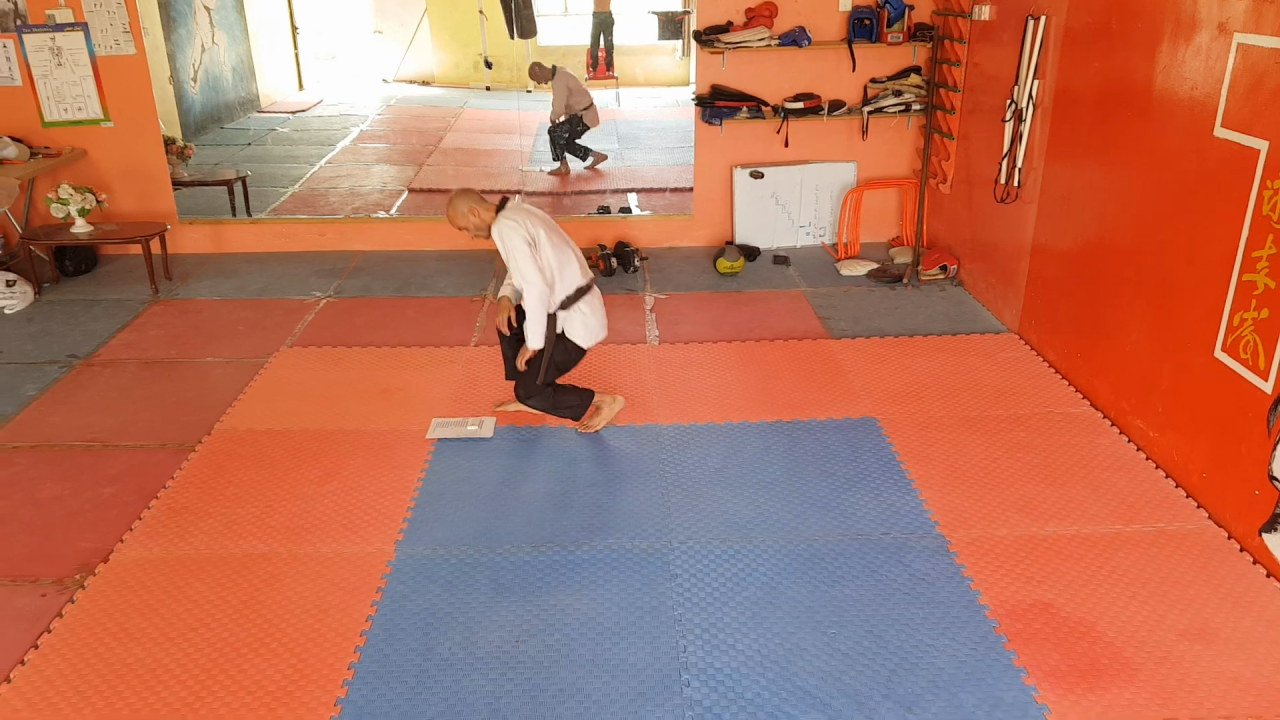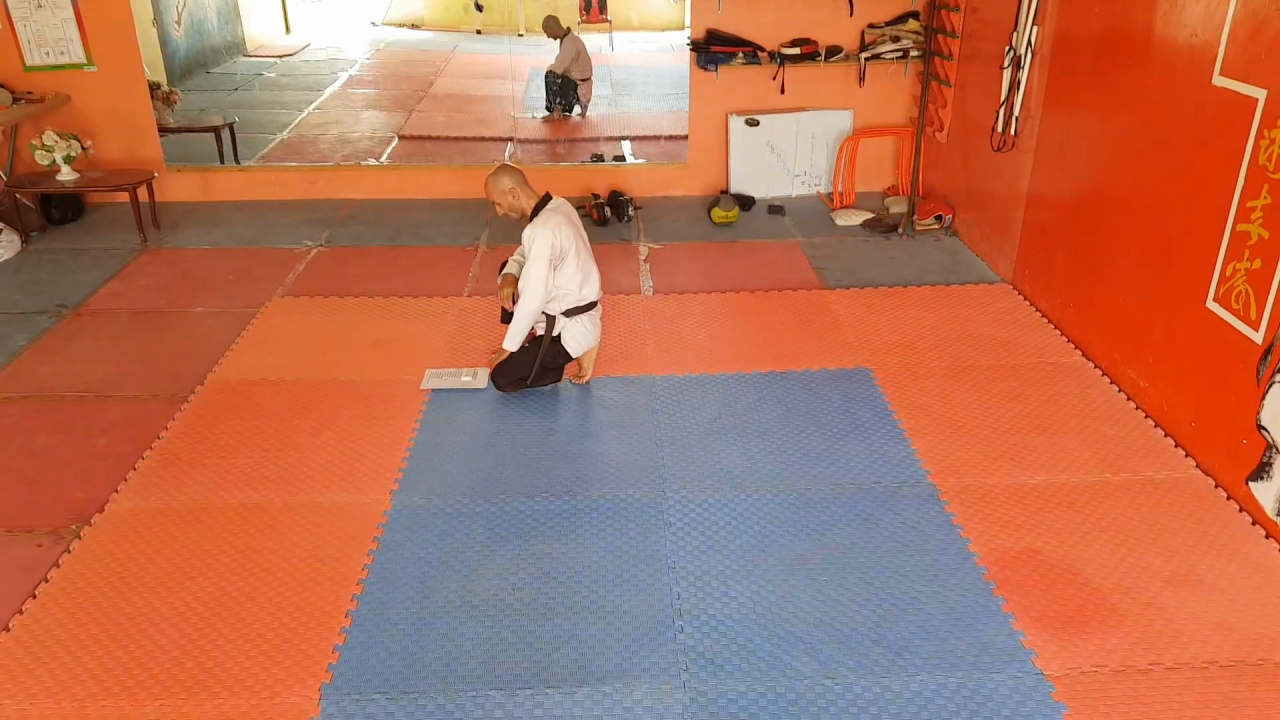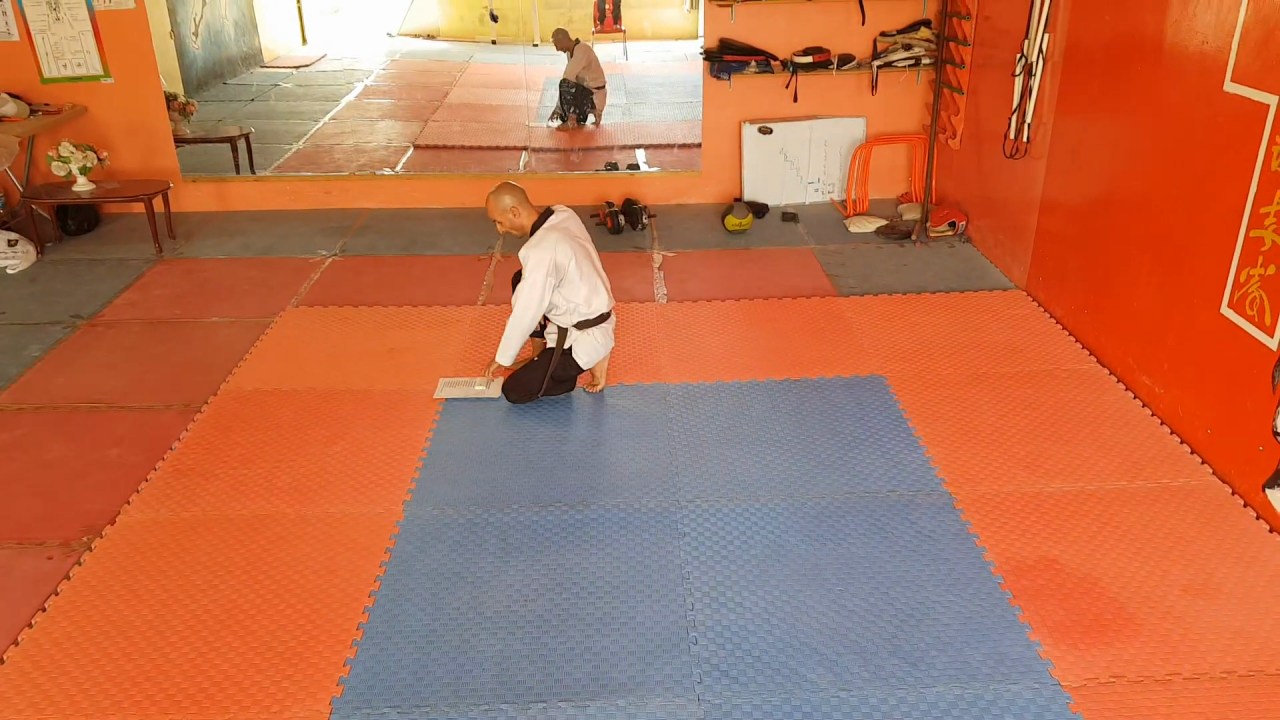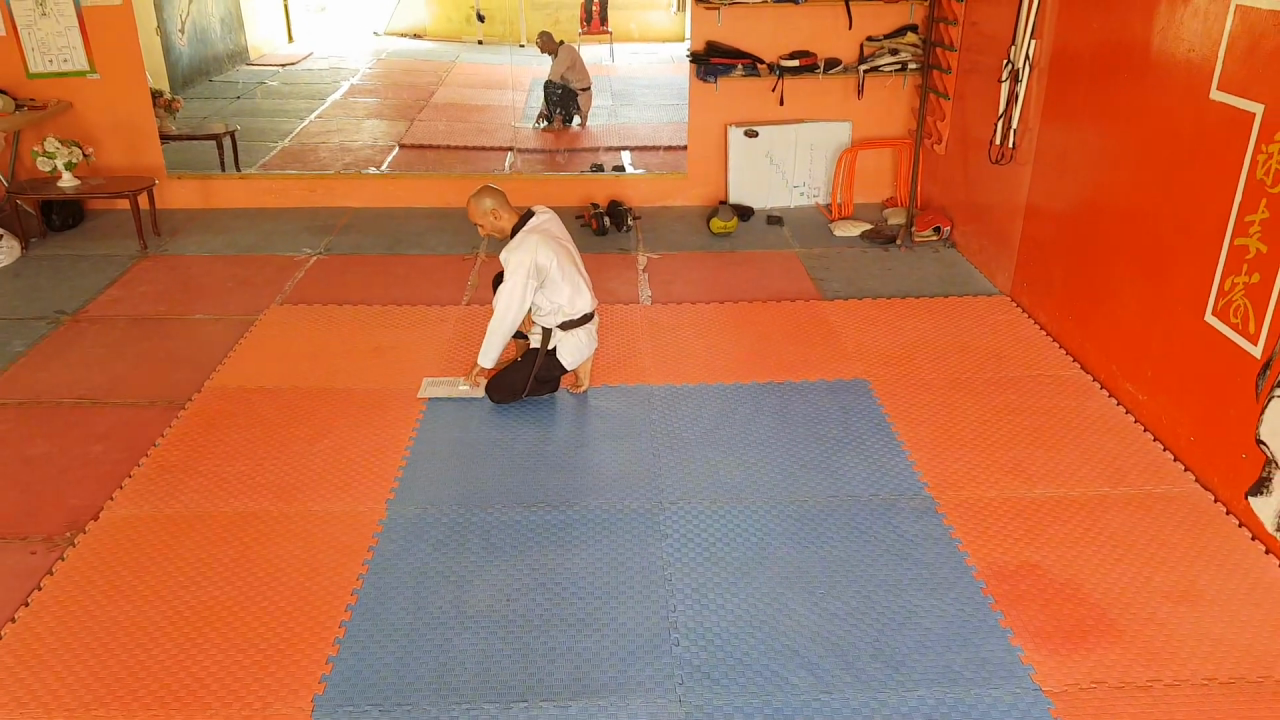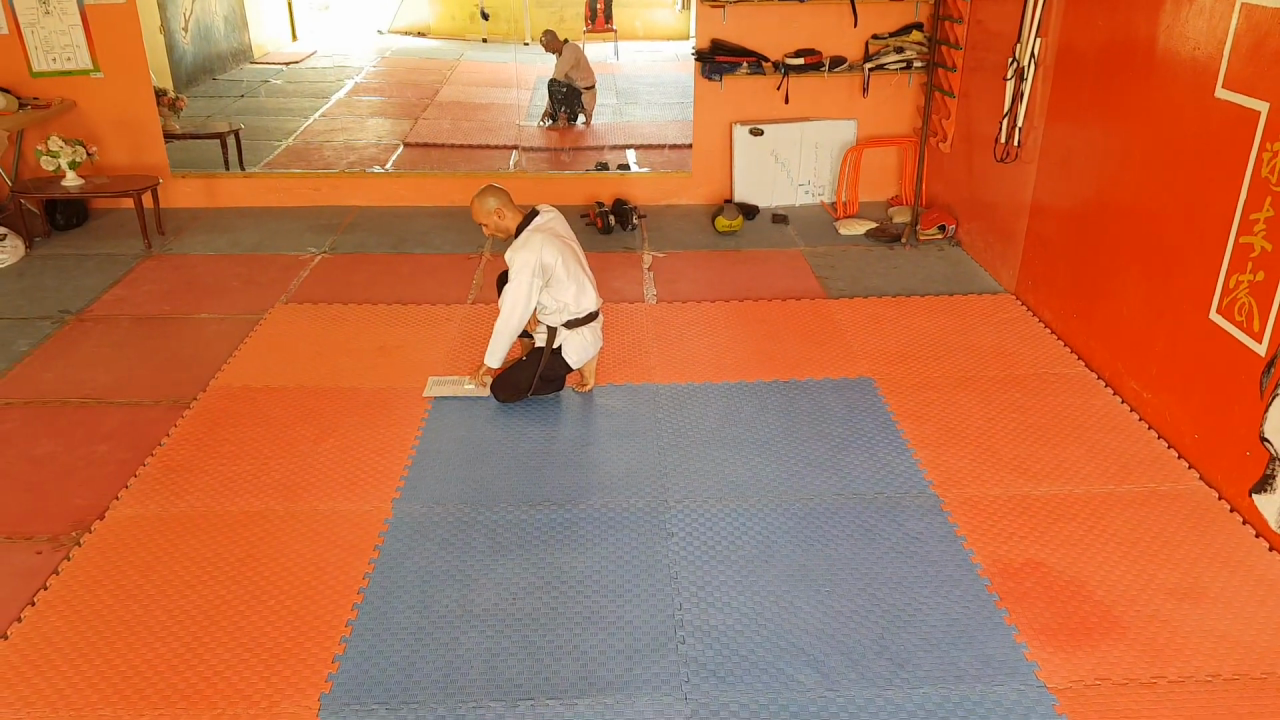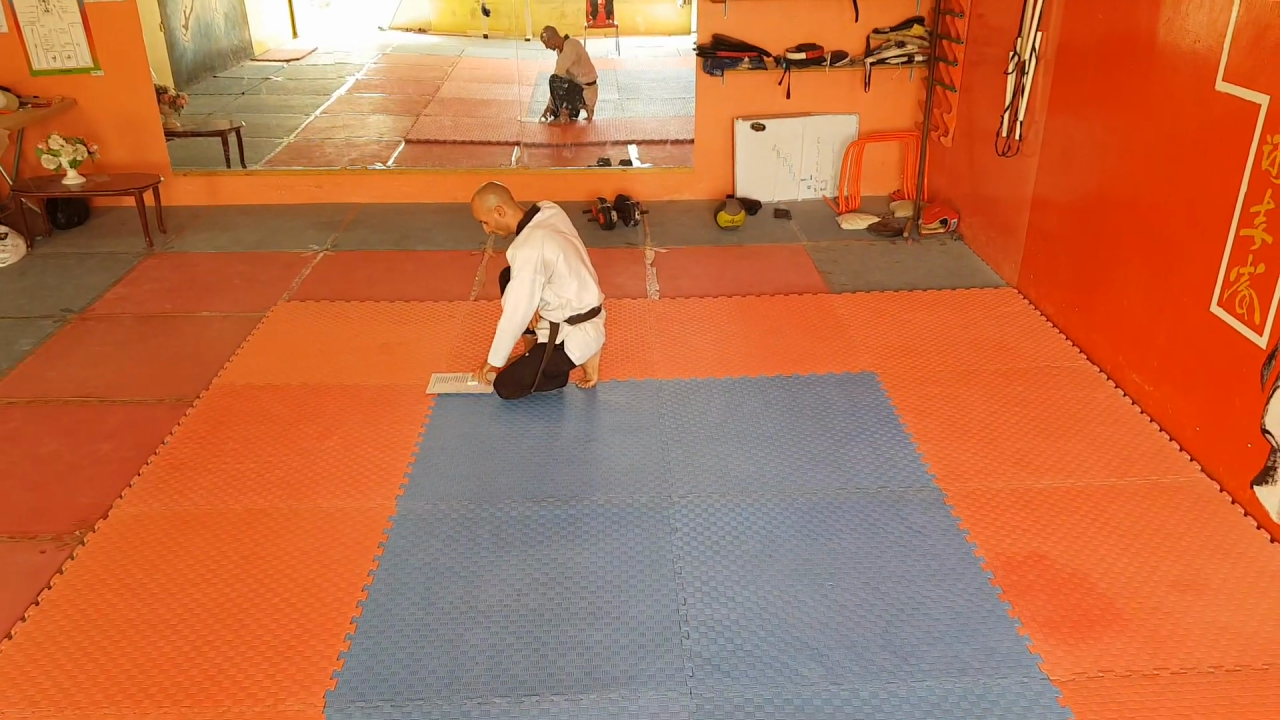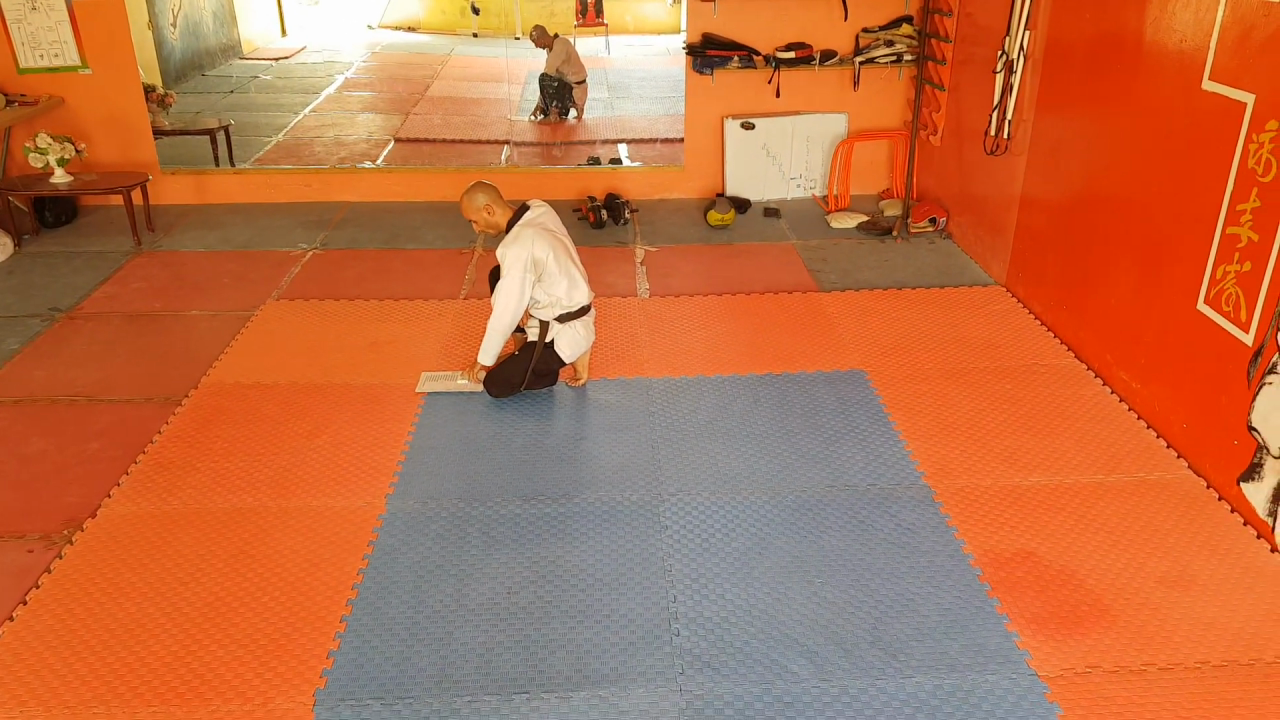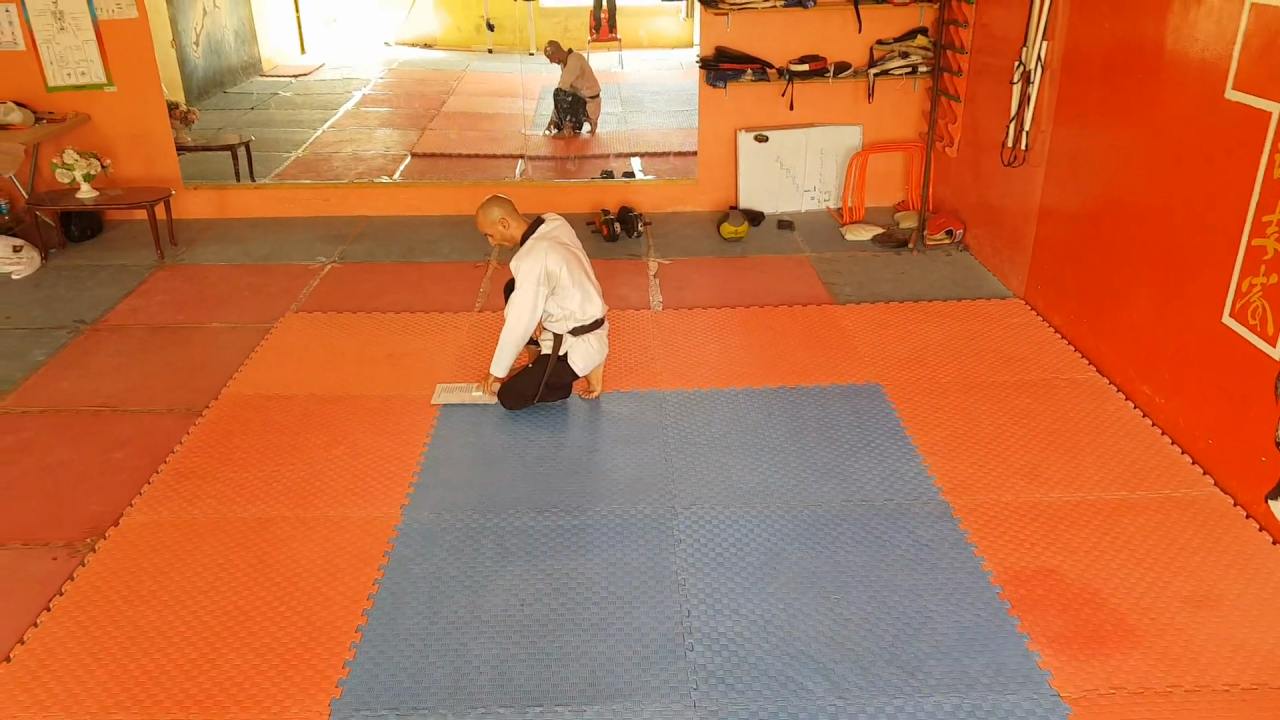
dt=0.5s
person 1, frame 1
left shoulder: (505, 227)
right shoulder: (517, 214)
left elbow: (535, 287)
left wrist: (533, 342)
right wrist: (506, 296)
left hip: (576, 320)
right hip: (573, 305)
left knee: (529, 389)
right knee: (508, 322)
left ankle: (602, 402)
right ankle: (532, 400)
person 1, frame 2
left shoulder: (542, 230)
right shoulder: (558, 206)
left elbow: (533, 299)
right elbow: (528, 252)
left wrist: (509, 346)
right wrist: (509, 275)
left hip: (571, 328)
right hip: (576, 309)
left knee: (502, 378)
right knee: (510, 272)
left ankle: (578, 351)
right ankle: (531, 343)
person 1, frame 3
left shoulder: (541, 250)
right shoulder: (562, 214)
left elbow: (525, 314)
left wrist: (502, 358)
right wrist: (532, 300)
left hip: (585, 338)
right hip: (592, 311)
left knee: (514, 391)
right knee: (521, 280)
left ankle: (590, 360)
right ankle: (541, 354)
person 1, frame 4
left shoulder: (522, 252)
right shoulder: (544, 215)
left elbow: (505, 317)
left wrist: (484, 362)
right wrist: (523, 305)
left hip: (569, 339)
right hip: (575, 313)
left knee: (497, 391)
right knee: (503, 282)
left ankle: (573, 360)
right ankle: (525, 356)
person 1, frame 5
left shoulder: (527, 252)
right shoulder: (548, 214)
left elbow: (511, 317)
left wrist: (490, 362)
right wrist: (528, 307)
left hip: (573, 339)
right hip: (577, 310)
left knee: (502, 391)
right knee: (507, 282)
left ankle: (578, 360)
right ankle: (530, 356)
person 1, frame 6
left shoulder: (528, 249)
right shoulder: (549, 210)
left elbow: (515, 315)
left wrist: (494, 361)
right wrist: (532, 303)
left hip: (576, 334)
right hip: (580, 305)
left knee: (505, 387)
right knee: (509, 279)
left ankle: (581, 355)
right ankle: (533, 351)
person 1, frame 7
left shoulder: (518, 247)
right shoulder: (539, 209)
left elbow: (505, 314)
left wrist: (483, 360)
right wrist: (521, 300)
left hip: (565, 332)
right hip: (569, 304)
left knee: (495, 385)
right knee: (499, 277)
left ankle: (571, 354)
right ankle: (523, 350)
person 1, frame 8
left shoulder: (532, 260)
right shoulder: (554, 222)
left elbow: (517, 326)
left wrist: (496, 372)
right wrist: (535, 314)
left hip: (580, 345)
right hip: (584, 317)
left knee: (509, 397)
right knee: (513, 291)
left ankle: (584, 367)
right ankle: (538, 362)
